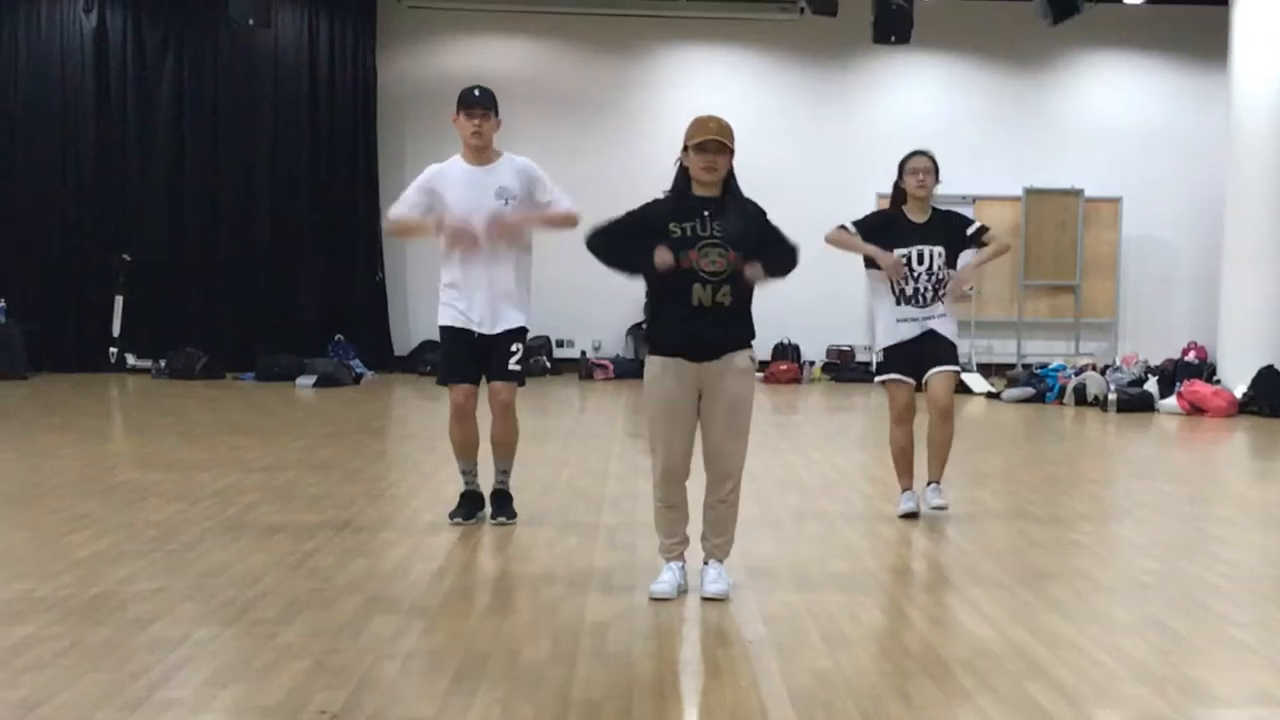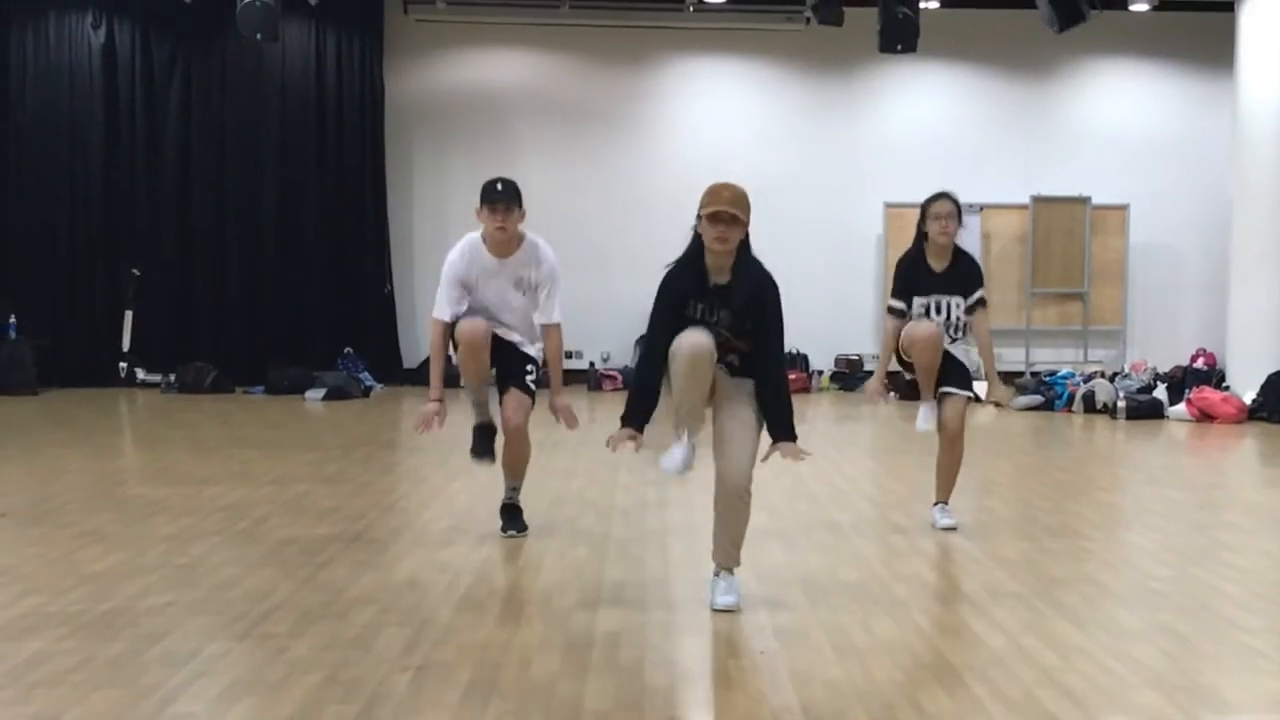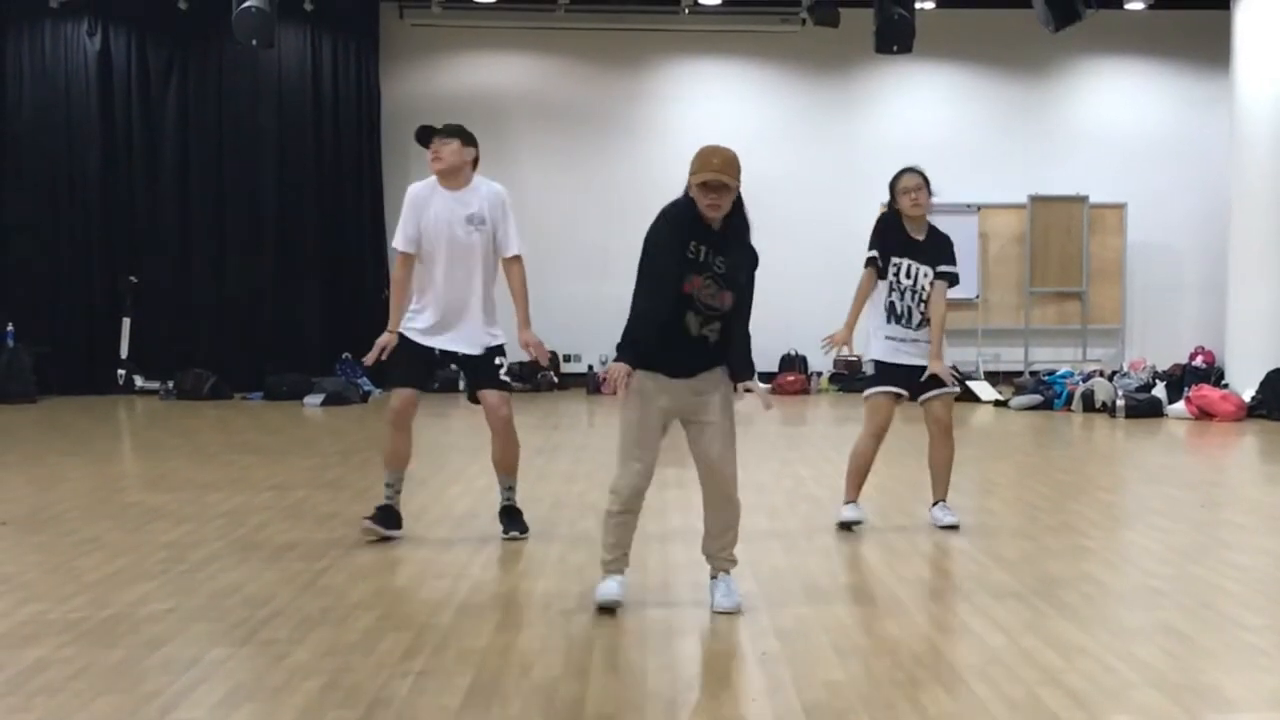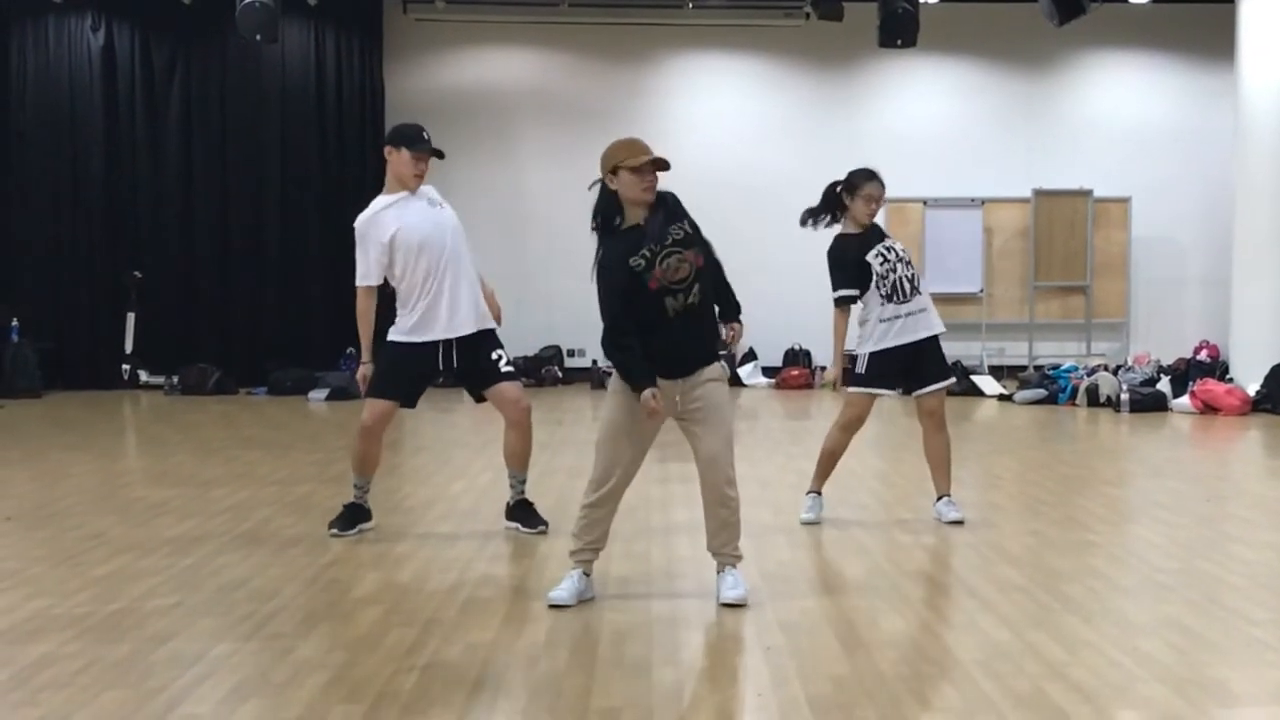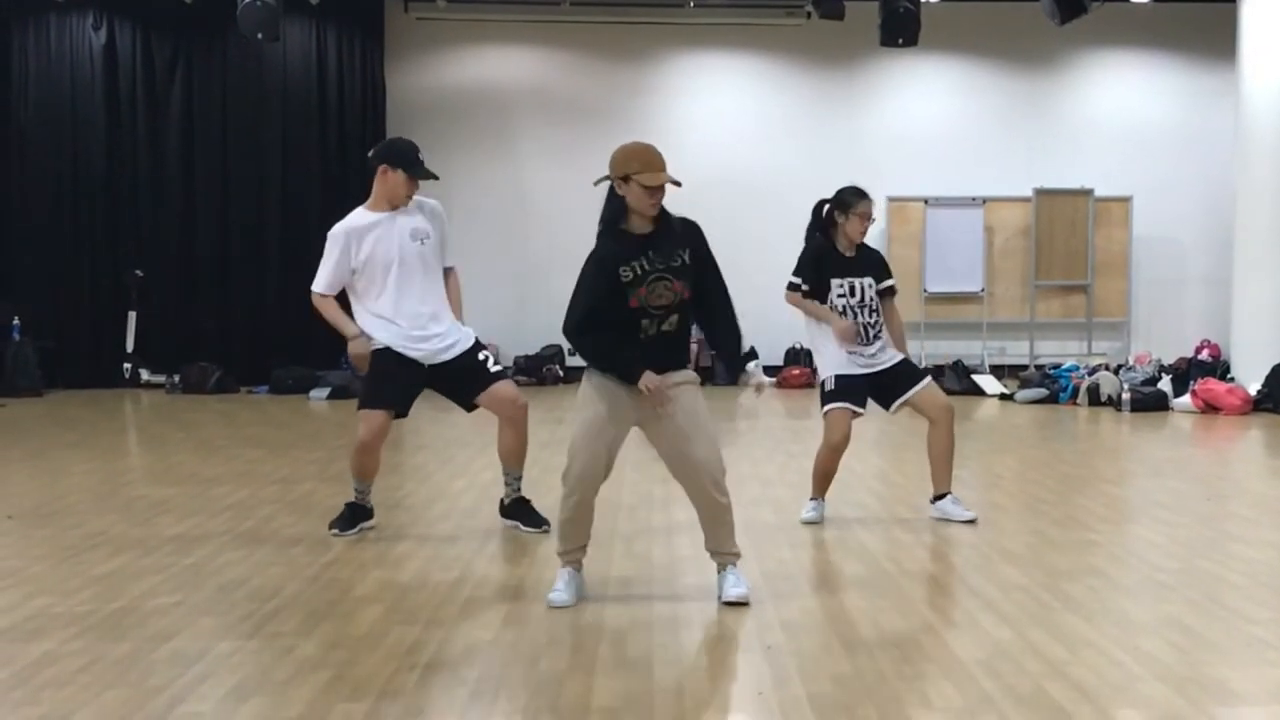
dt=0.7s
person 1, frame 1
left shoulder: (746, 213)
right shoulder: (662, 210)
left elbow: (782, 251)
right elbow: (602, 240)
left wrist: (768, 267)
right wrist: (648, 259)
left hip: (731, 358)
right hip: (669, 356)
left knee: (726, 468)
right knee: (668, 467)
left ankle: (716, 561)
right ankle: (672, 560)
person 1, frame 2
left shoulder: (759, 285)
right shoulder: (679, 280)
left elbow: (772, 361)
right elbow: (654, 349)
left wrist: (783, 431)
right wrist: (633, 419)
left hip: (742, 384)
right hip: (692, 371)
left knee: (735, 480)
right knee: (692, 345)
left ankle: (725, 572)
right ankle: (685, 436)
person 1, frame 3
left shoulder: (741, 251)
right shoulder: (673, 223)
left elbow: (738, 320)
right elbow: (649, 295)
left wrist: (743, 373)
right wrist: (626, 356)
left hip: (710, 377)
right hip: (653, 373)
left knee: (722, 477)
right knee: (632, 477)
left ankle: (721, 572)
right ankle: (613, 572)
person 1, frame 4
left shoulder: (672, 210)
right shoulder: (615, 250)
left elbow: (708, 263)
right elbow: (617, 329)
left wrist: (730, 313)
right wrist: (641, 384)
left hip: (703, 372)
right hip: (643, 376)
left knee: (719, 473)
right knee: (607, 477)
left ankle: (727, 567)
right ankle: (580, 571)
person 1, frame 5
left shoulder: (688, 236)
right shoulder: (607, 255)
left elbow: (713, 304)
right elbow: (580, 331)
left wrist: (737, 360)
right wrist: (635, 371)
left hip: (673, 379)
right hip: (610, 382)
left knee: (708, 475)
right knee: (580, 477)
left ankle: (727, 566)
right ankle: (570, 570)
person 2, frame 1
left shoulder: (523, 174)
right shoulder: (437, 177)
left elbow: (570, 215)
right elbow: (394, 222)
left wrist: (528, 220)
right wrist: (437, 225)
left hip: (508, 312)
right hip: (458, 311)
left knee: (503, 400)
right knee: (461, 402)
left ankle: (502, 489)
right ankle: (471, 490)
person 2, frame 2
left shoulder: (542, 258)
right shoulder: (462, 257)
left elbow: (550, 327)
right elbow: (440, 324)
left wrist: (558, 392)
right wrist: (435, 395)
left hip: (522, 343)
right hip: (478, 329)
left knee: (516, 421)
right knee: (472, 330)
left ankle: (511, 504)
right ankle: (482, 421)
person 2, frame 3
left shoulder: (493, 196)
right shoulder: (418, 195)
left elbow: (512, 262)
right elbow: (404, 263)
left wrist: (526, 327)
right wrist: (392, 327)
left hip: (480, 331)
right hip: (423, 328)
left knee: (500, 414)
right knee: (398, 409)
left ankle: (509, 506)
right ankle: (390, 507)
person 2, frame 4
left shoulder: (432, 195)
right shoulder: (372, 220)
right elbow: (366, 290)
left wrist: (485, 293)
right wrist: (366, 357)
left hip: (473, 328)
right hip: (412, 337)
left knee: (518, 407)
right knee: (371, 420)
left ankle: (517, 503)
right ankle: (358, 506)
person 2, frame 5
left shoulder: (430, 213)
right shoulder: (348, 232)
right elbow: (322, 296)
left wrist: (457, 325)
right wrist: (354, 332)
left hip: (451, 341)
right hip: (393, 348)
left knee: (514, 405)
right knee: (368, 436)
left ankle: (512, 501)
right ankle: (360, 507)
person 3, frame 1
left shoulder: (949, 221)
right shoulder: (886, 218)
left elbow: (1001, 243)
right elbow: (834, 236)
left wrist: (972, 265)
right wrist: (875, 254)
left hip: (937, 329)
right hip: (895, 331)
left knee: (942, 407)
right knee: (901, 411)
left ankle: (935, 484)
right ankle: (906, 490)
person 3, frame 2
left shoulder: (968, 266)
right shoulder: (909, 264)
left elbow: (980, 324)
right elbow: (894, 322)
left wrist: (993, 379)
right wrist: (879, 375)
left hip: (954, 354)
right hip: (915, 347)
left knee: (953, 431)
right knee: (925, 334)
left ankle: (941, 505)
right ankle: (927, 401)
person 3, frame 3
left shoulder: (941, 243)
right shoulder: (886, 226)
left elbow: (938, 301)
right elbow: (870, 276)
left wrist: (938, 357)
right wrist: (847, 328)
left hip: (926, 349)
right hip: (886, 347)
left knee: (942, 423)
right knee: (877, 424)
left ankle: (940, 504)
right ankle: (851, 502)
person 3, frame 4
left shoulder: (876, 230)
right shoulder: (841, 250)
right elbow: (843, 306)
right wrist: (837, 361)
left hip: (922, 333)
right hip: (879, 342)
left knee: (934, 415)
right knee: (851, 418)
left ankle: (944, 499)
right ankle: (814, 494)
person 3, frame 5
left shoulder: (874, 260)
right shoulder: (818, 252)
left elbow: (889, 309)
right elbow: (793, 295)
left wrist: (902, 351)
right wrist: (834, 321)
left hip: (883, 357)
right hip: (841, 362)
left knee: (941, 410)
right knee: (837, 437)
left ankle: (942, 498)
right ankle: (816, 500)
